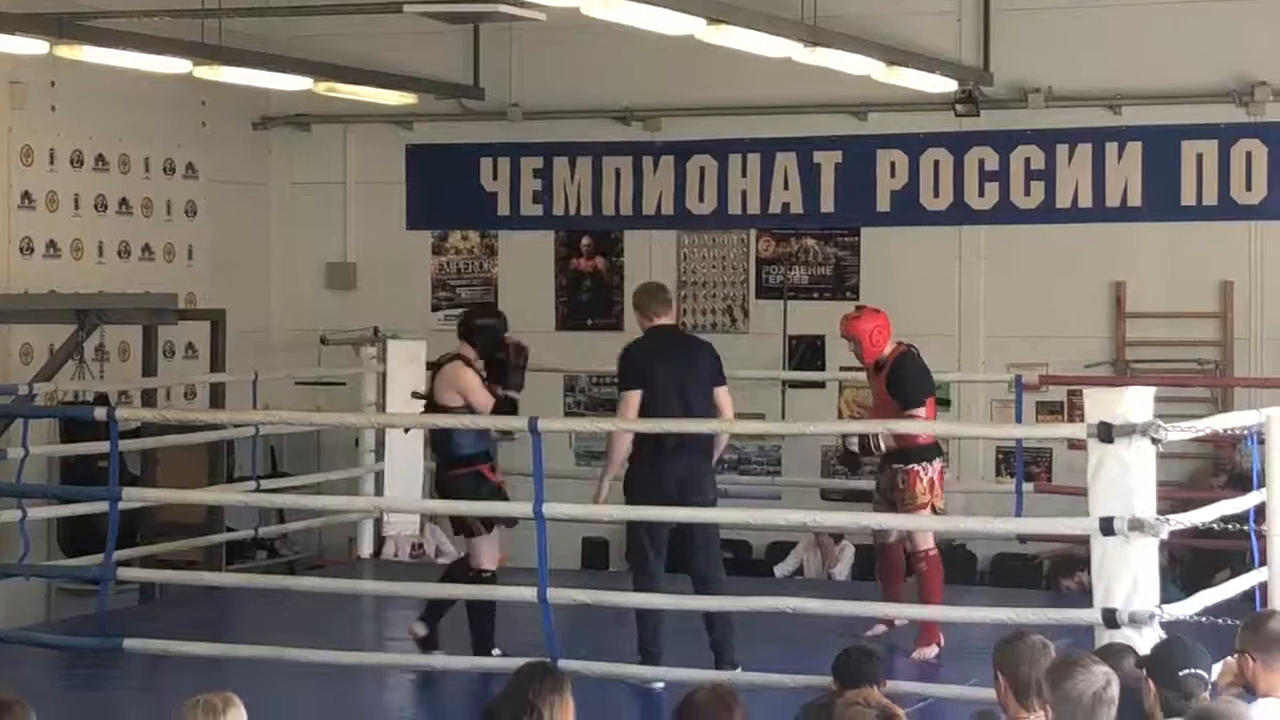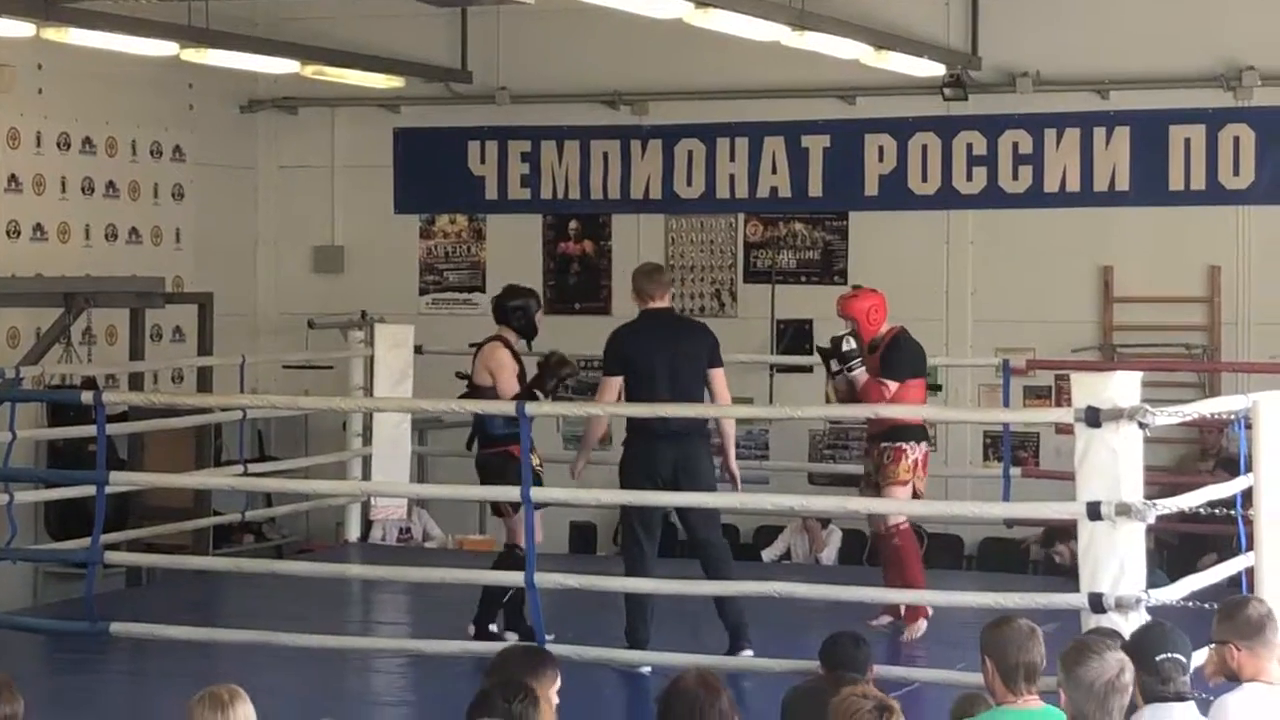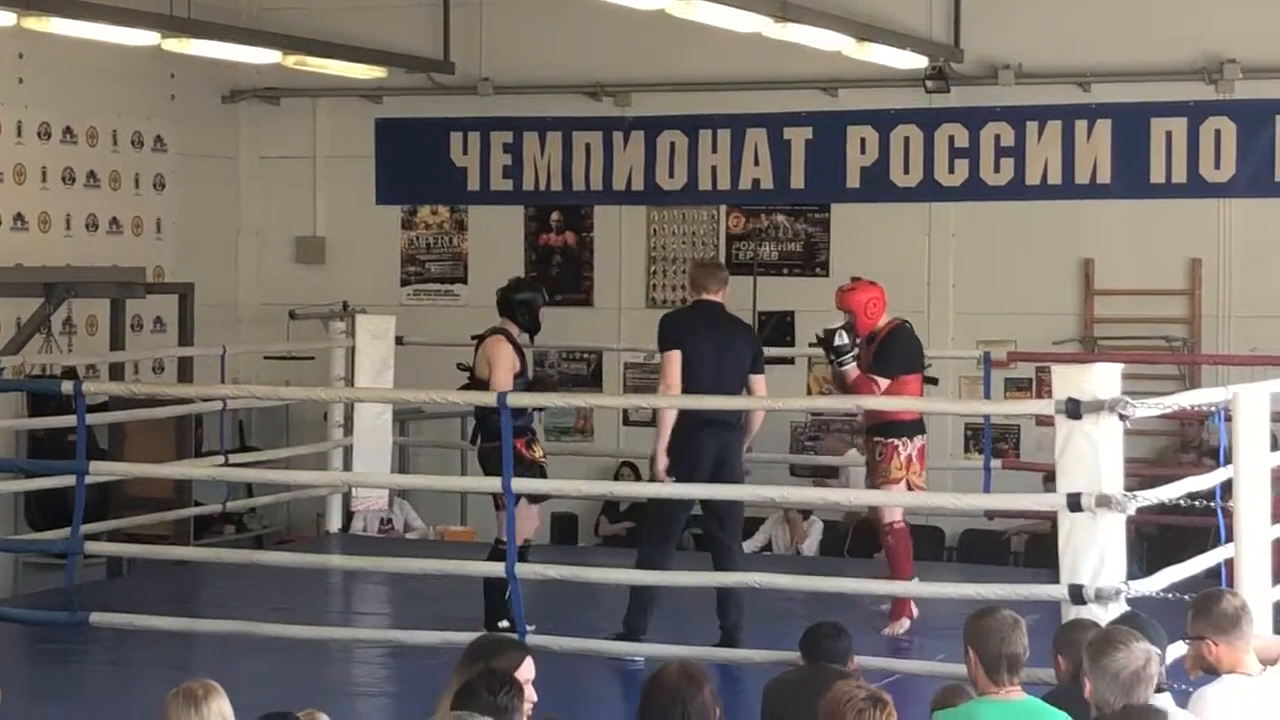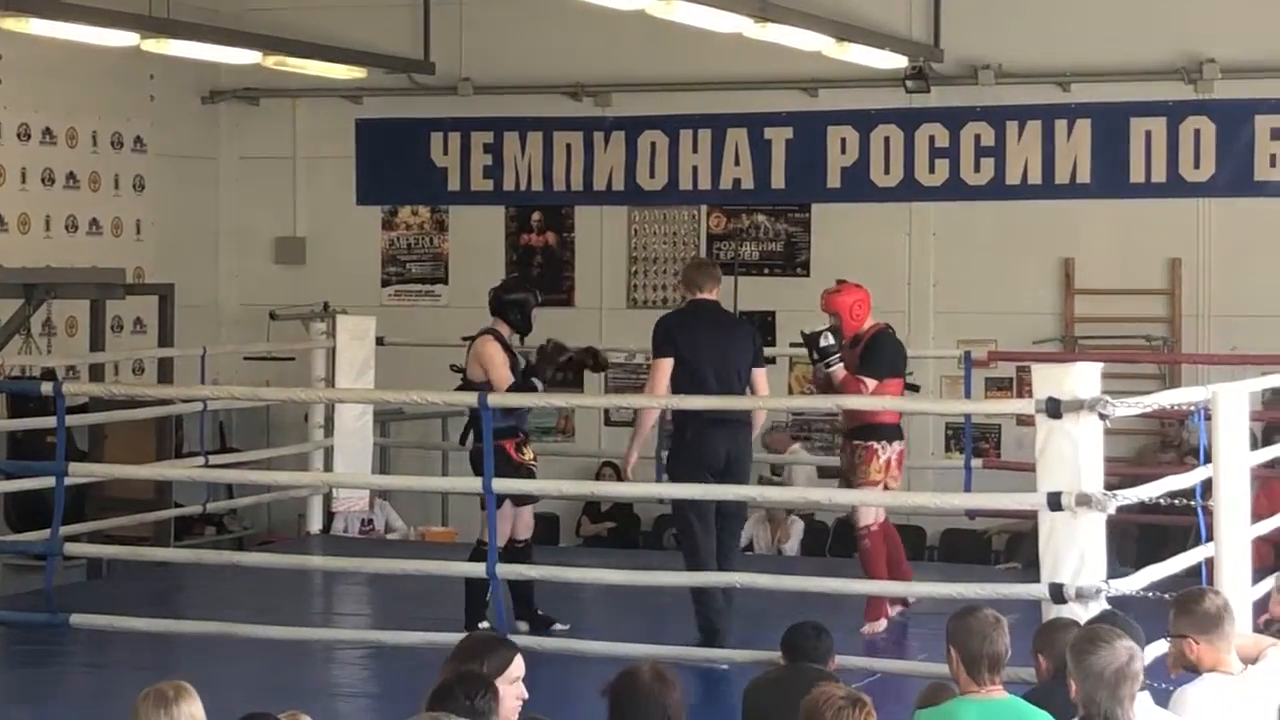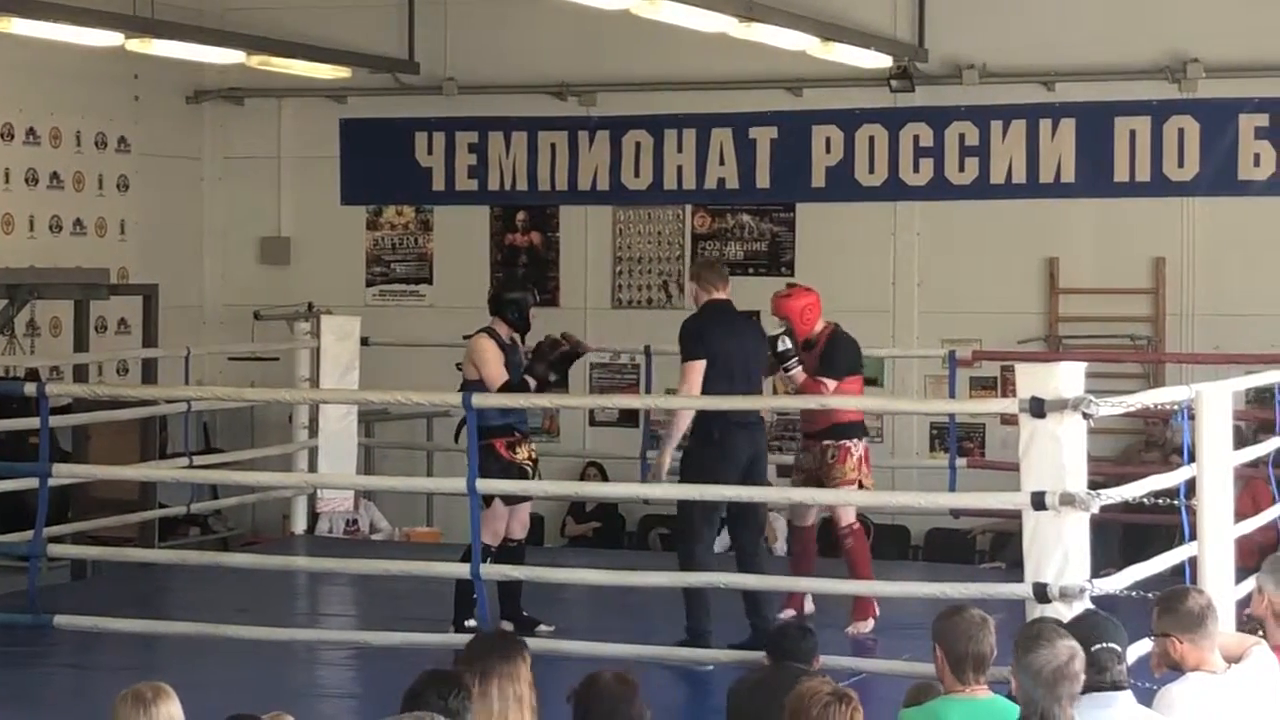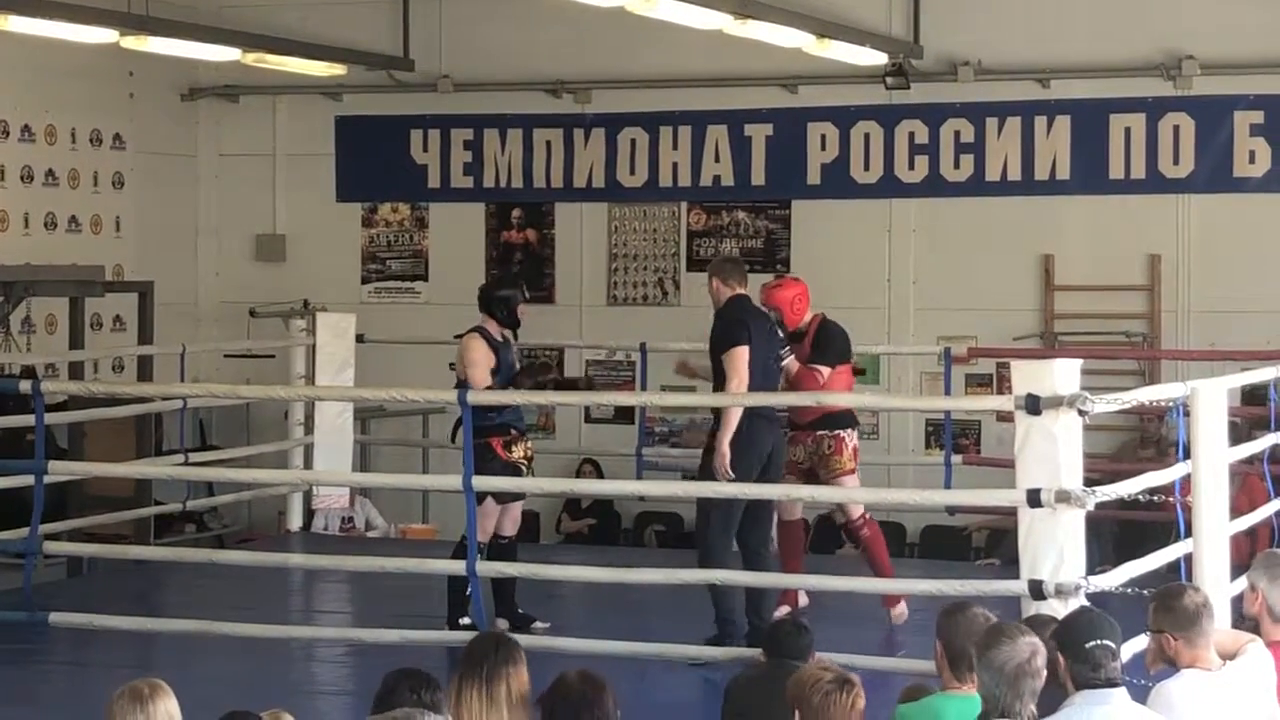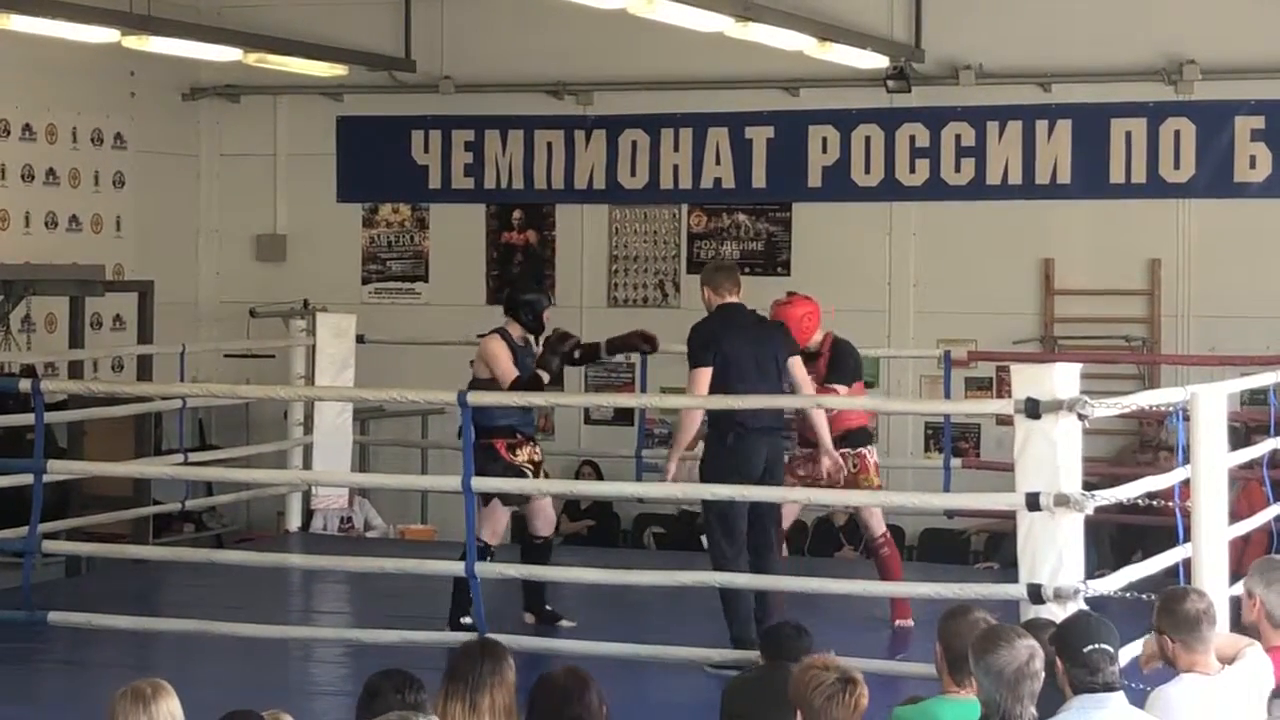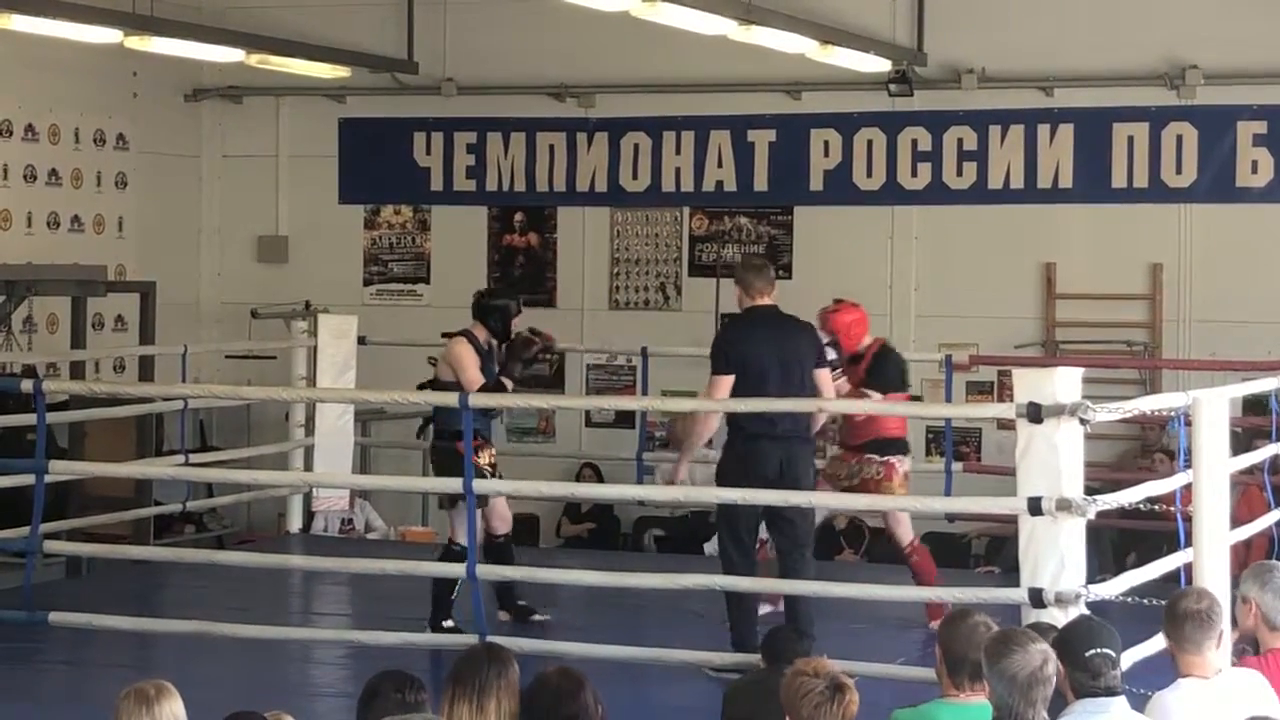
dt=0.5s
person 1, frame 1
left shoulder: (636, 353)
right shoulder: (703, 350)
left elbow: (626, 423)
right elbow: (726, 415)
left wrist: (606, 478)
left hip: (652, 468)
right hip: (696, 466)
left knee: (648, 567)
right knee: (708, 565)
left ankle: (651, 662)
right ankle: (726, 659)
person 1, frame 2
left shoulder: (624, 338)
right shoulder: (700, 333)
left elbow: (605, 406)
right elbow: (722, 400)
left wrist: (583, 455)
right wrist: (729, 455)
left hip: (645, 451)
right hip: (693, 449)
left knee: (640, 552)
right knee: (711, 544)
left ankle: (638, 647)
right ankle: (740, 637)
person 1, frame 3
left shoulder: (676, 323)
right shoulder: (745, 332)
left elbow: (671, 387)
right elbow: (759, 403)
left wrist: (660, 447)
left hip: (690, 439)
right hip: (728, 442)
left knee: (660, 538)
right knee: (727, 542)
left ankle: (634, 633)
right ankle: (732, 637)
person 1, frame 4
left shoulder: (672, 325)
right shoulder: (744, 329)
left elbow: (656, 392)
right elbow: (762, 398)
left wrist: (634, 448)
left hip: (695, 439)
right hip: (736, 440)
left knee: (698, 540)
right knee: (728, 540)
left ankle: (713, 638)
right ankle: (720, 632)
person 1, frame 5
left shoulder: (697, 325)
right shoulder: (754, 328)
left elbow: (690, 394)
left wrist: (666, 449)
left hip: (715, 439)
right hip: (754, 439)
left knee: (696, 542)
right knee: (752, 540)
left ankle: (699, 639)
right ankle: (763, 633)
person 1, frame 6
left shoulder: (729, 316)
right shoulder: (764, 321)
left elbow: (738, 381)
left wrist: (722, 440)
right wrist: (700, 372)
left hip: (742, 433)
right hip: (771, 433)
left knee: (714, 535)
right knee: (756, 538)
left ankle: (729, 632)
right ankle: (760, 631)
person 1, frame 7
left shoulder: (706, 331)
right shoulder: (773, 329)
left elbow: (698, 400)
right elbow: (805, 388)
left wrist: (674, 456)
right wrist: (826, 447)
left hip: (731, 446)
right hip: (772, 444)
left knee: (729, 549)
right knee: (764, 544)
left ankle: (745, 647)
person 1, frame 8
left shoulder: (732, 334)
right shoulder: (804, 332)
left elbow: (715, 407)
right elbow: (827, 399)
left wrist: (683, 460)
left hip: (747, 453)
right hip: (796, 454)
left knee: (739, 555)
right knee: (797, 555)
left ankle: (746, 654)
person 2, frame 1
left shoulder: (456, 367)
right shoulder: (461, 372)
left elbow: (481, 411)
right elbow: (500, 418)
left wrist: (498, 378)
right wrist: (512, 382)
left hip: (461, 473)
right hip: (470, 475)
left knee: (476, 558)
right knee: (486, 565)
left ankle: (428, 622)
right ankle: (483, 651)
person 2, frame 2
left shoulder: (501, 350)
right shoulder: (497, 352)
right elbow: (516, 406)
left wrist: (546, 378)
right wrist: (547, 382)
left hip: (508, 455)
right hip: (503, 456)
left knee: (522, 541)
right knee: (526, 543)
left ankle: (514, 624)
right ankle: (483, 623)
person 2, frame 3
left shoulder: (501, 342)
right shoulder: (500, 346)
left wrist: (531, 390)
right wrist: (535, 396)
left hip: (515, 448)
right hip: (507, 450)
left knee: (521, 534)
right knee: (512, 539)
left ankle: (500, 611)
right ankle: (495, 621)
person 2, frame 4
left shoulder: (499, 344)
right shoulder: (487, 345)
left elbow: (518, 382)
right elbow: (512, 397)
left wrist: (571, 359)
right wrist: (543, 367)
left hip: (511, 449)
right hip: (497, 451)
left knee: (521, 533)
right knee: (495, 538)
left ankle: (527, 614)
right ankle: (474, 621)
person 2, frame 5
left shoulder: (510, 342)
right shoulder: (483, 344)
left elbow: (538, 384)
right elbow: (507, 394)
left wrist: (561, 359)
right wrist: (538, 364)
left hip: (517, 448)
right hip: (494, 450)
left knee: (517, 534)
right knee: (491, 536)
left ankle: (512, 615)
right ankle: (462, 619)
person 2, frame 6
left shoulder: (504, 339)
right shoulder: (475, 343)
right elbow: (484, 399)
left wrist: (562, 383)
right wrist: (525, 380)
left hip: (512, 446)
right hip: (490, 448)
left knee: (508, 532)
right knee: (481, 534)
left ankle: (507, 612)
right ankle: (457, 617)
person 2, frame 7
left shoulder: (527, 343)
right shoulder: (494, 345)
left elbow: (574, 355)
right elbow: (520, 391)
left wrist: (622, 344)
right wrist: (548, 360)
left hip: (525, 445)
right hip: (498, 448)
left knee: (543, 525)
right knee: (490, 536)
left ankle: (536, 606)
right ankle: (460, 616)
person 2, frame 8
left shoulder: (487, 347)
right shoulder: (460, 348)
left elbow: (499, 393)
right elbow: (485, 398)
left wrist: (525, 356)
right wrist: (515, 363)
left hip: (478, 447)
right hip: (457, 449)
left knee: (501, 523)
right knee: (464, 536)
left ankle: (509, 603)
right ankle: (440, 619)
person 3, frame 1
left shoulder: (906, 367)
right shoulder: (879, 366)
left elbow: (914, 427)
left wrist: (869, 444)
right wrist: (863, 443)
left hip: (917, 463)
right hip: (894, 462)
left knee: (920, 544)
right knee: (884, 535)
left ankle: (931, 632)
person 3, frame 2
left shoulder: (902, 346)
right shoulder: (868, 349)
left elbow: (877, 397)
right elbow: (848, 400)
left wrist: (853, 362)
right wrist: (836, 367)
left hip: (904, 442)
right hip: (879, 443)
left knee: (893, 521)
right knee: (879, 527)
left ankle: (919, 604)
right ankle: (897, 602)
person 3, frame 3
left shoulder: (898, 340)
right shoulder: (872, 339)
left elbow: (869, 391)
right elbow: (849, 386)
left wrist: (845, 357)
right wrist: (835, 354)
left hip: (899, 436)
right hip: (880, 435)
left knee: (889, 518)
right knee: (886, 517)
left ankle: (903, 607)
right ankle: (905, 583)
person 3, frame 4
left shoulder: (883, 343)
right shoulder: (853, 342)
left elbow: (857, 393)
right elbow: (829, 389)
left wrist: (831, 358)
right wrist: (817, 356)
left hip: (879, 440)
right hip: (856, 439)
left knee: (864, 522)
right knee: (876, 519)
left ankle: (879, 608)
right ankle: (902, 586)
person 3, frame 5
left shoulder: (839, 344)
right shoulder: (800, 344)
left elbow: (818, 394)
right elbow: (777, 378)
left wrist: (788, 362)
right wrist: (776, 357)
left hip: (843, 439)
right hip: (813, 440)
left knee: (844, 520)
right knee: (800, 518)
left ankle: (866, 606)
right ankle: (799, 598)
person 3, frame 6
left shoulder: (830, 333)
right shoulder: (789, 337)
left elbow: (812, 383)
left hip: (834, 430)
right hip: (800, 432)
left knee: (853, 512)
right knee: (787, 512)
left ankle: (892, 593)
right ankle: (793, 593)
person 3, frame 7
left shoulder: (842, 353)
right shoulder: (794, 356)
left elbow: (831, 405)
left hip: (852, 448)
right hip: (811, 449)
left knee: (875, 528)
right knee: (776, 520)
left ankle: (900, 609)
person 3, frame 8
left shoulder: (887, 360)
right shoulder: (846, 358)
left elbow: (860, 409)
left wrist: (834, 372)
left hip: (885, 456)
right hip: (850, 453)
left knee: (901, 537)
left ankle: (937, 606)
